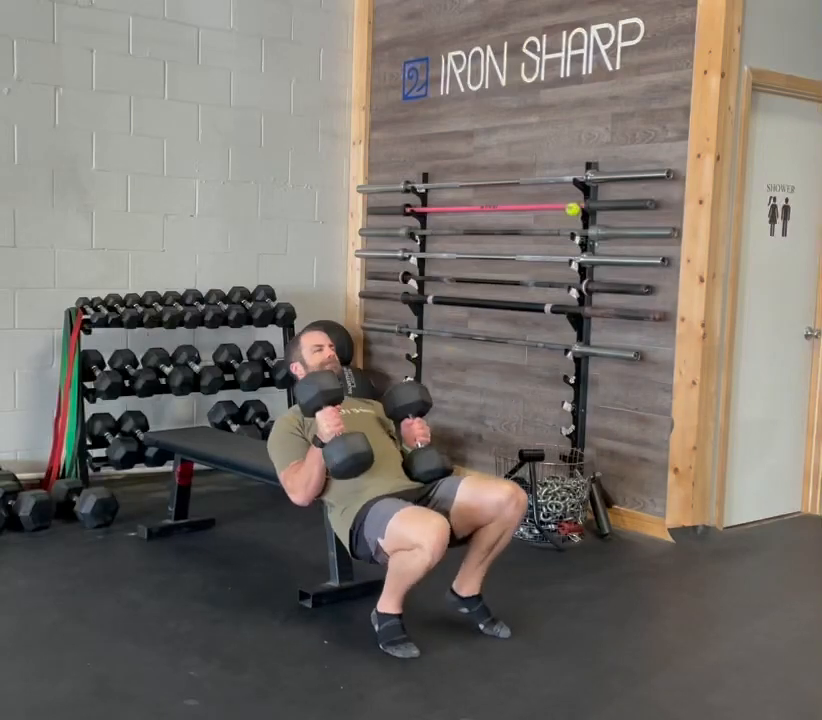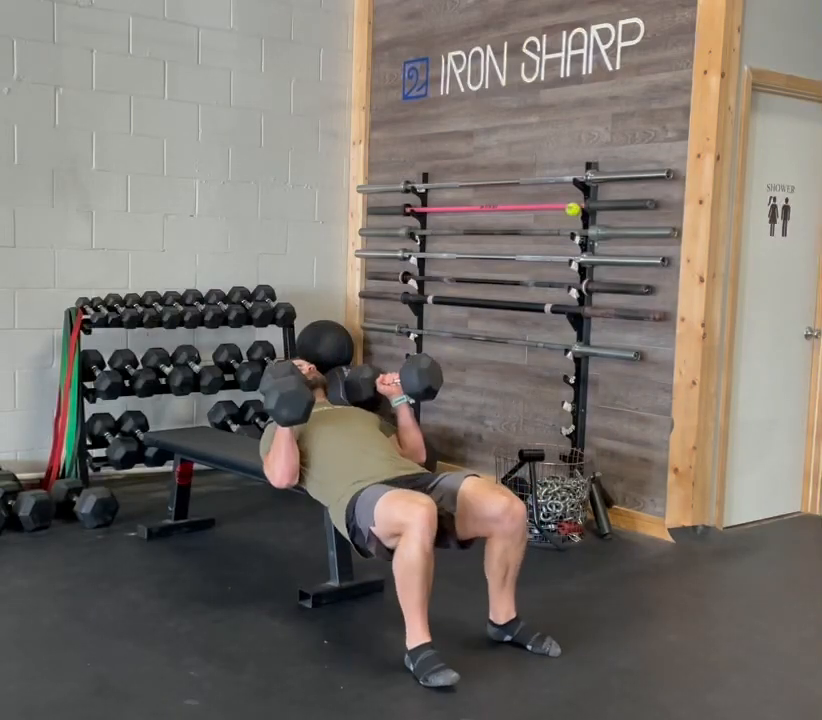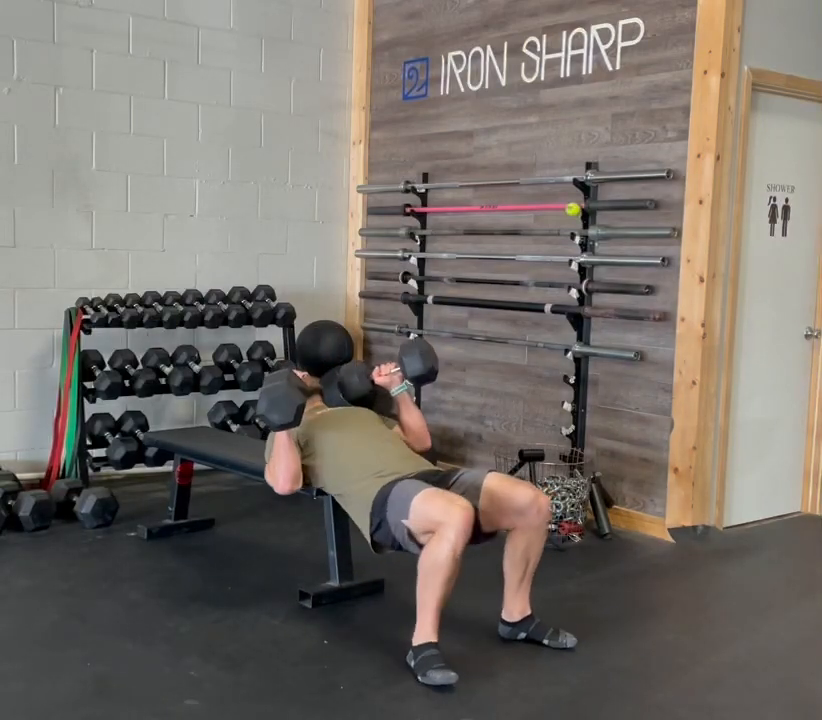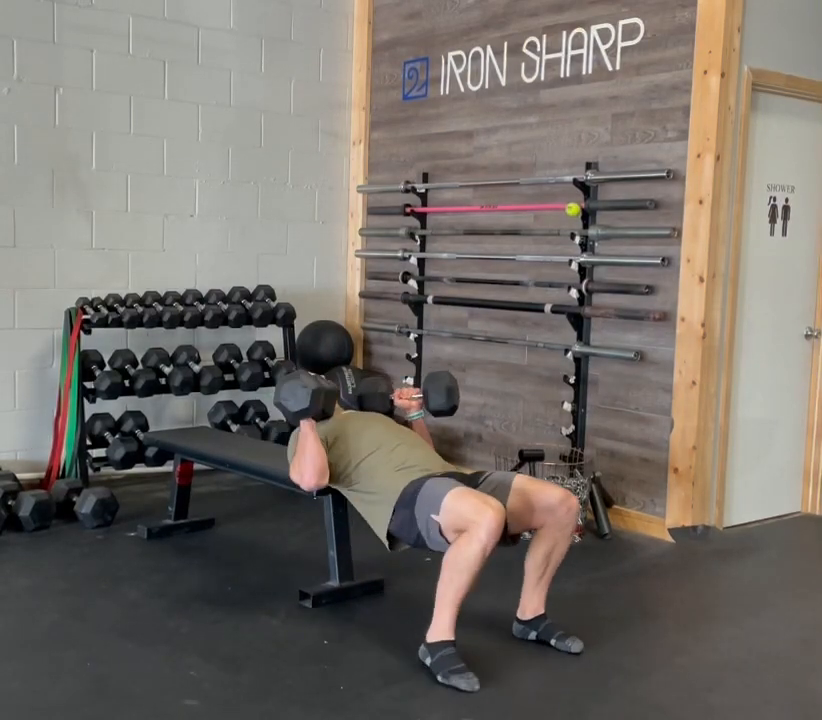
dt=1s
person 1, frame 1
left shoulder: (370, 407)
right shoulder: (290, 425)
right elbow: (302, 494)
left wrist: (413, 442)
right wrist: (321, 441)
left hip: (418, 491)
right hip: (367, 510)
left knee: (510, 499)
right knee: (432, 533)
left ankle: (465, 590)
right ankle: (387, 611)
person 1, frame 2
left shoulder: (362, 413)
right shoulder: (280, 430)
left elbow: (415, 455)
right elbow: (282, 478)
left wrist: (399, 399)
left hip: (417, 481)
right hip: (363, 498)
left knee: (508, 510)
right knee: (419, 515)
left ankle: (504, 619)
right ankle: (418, 645)
person 1, frame 3
left shoulder: (360, 413)
right shoulder: (286, 432)
left elbow: (420, 442)
right elbow: (286, 483)
left wrist: (398, 387)
left hip: (431, 478)
right hip: (385, 496)
left knee: (533, 504)
right knee: (457, 518)
left ankle: (515, 618)
right ankle: (423, 644)
person 1, frame 4
left shoulder: (372, 421)
right shoulder: (308, 435)
right elbow: (312, 480)
left wrist: (414, 415)
left hip: (449, 480)
right hip: (407, 495)
left knee: (562, 506)
right knee: (487, 519)
left ankle: (530, 617)
right ankle: (438, 641)
